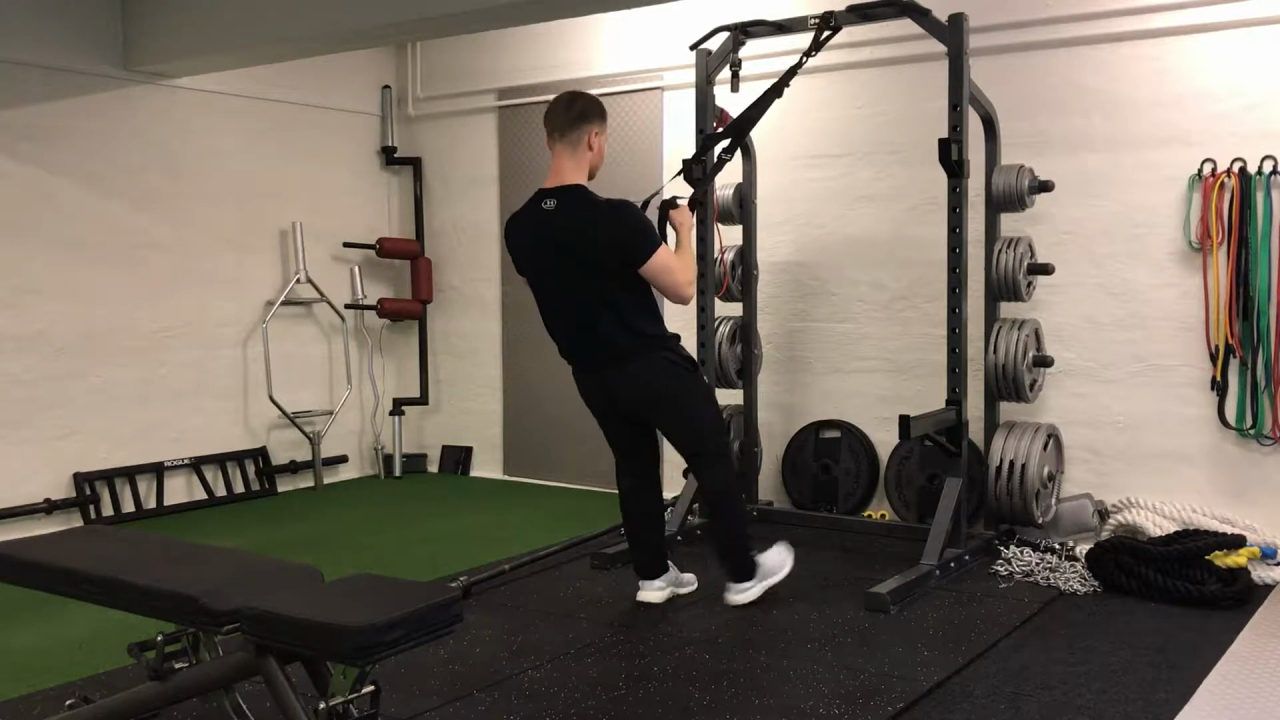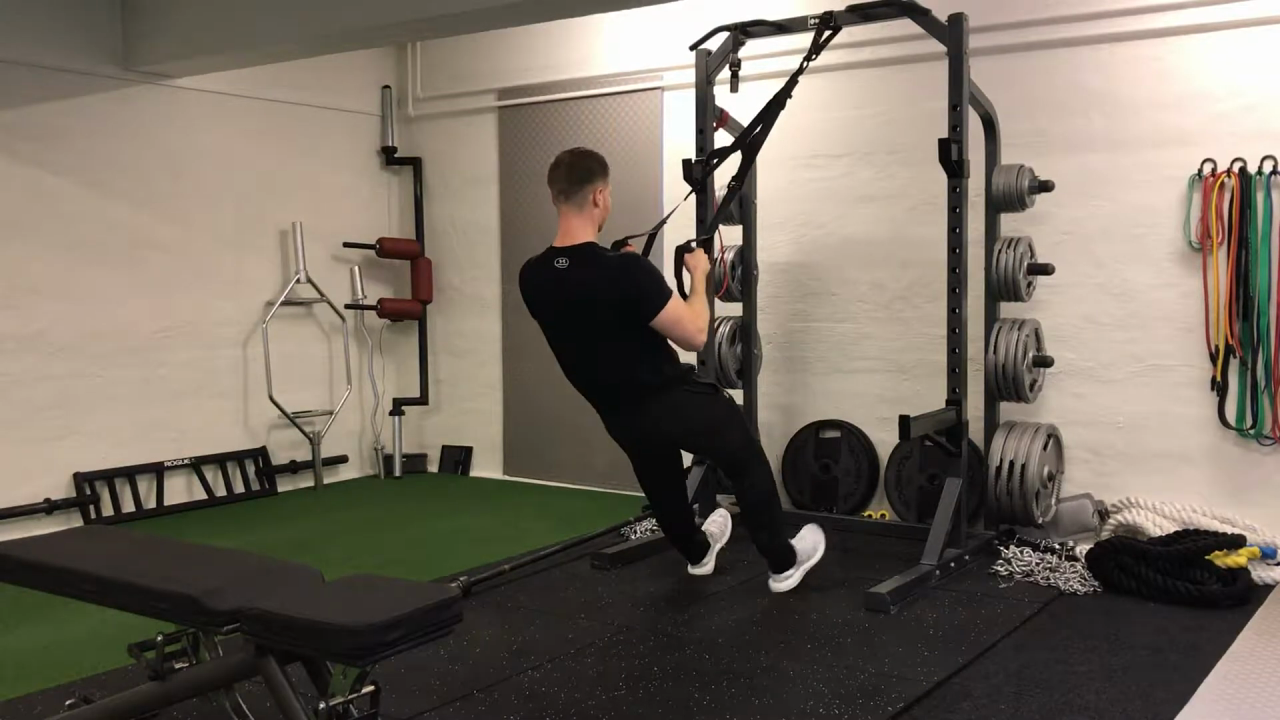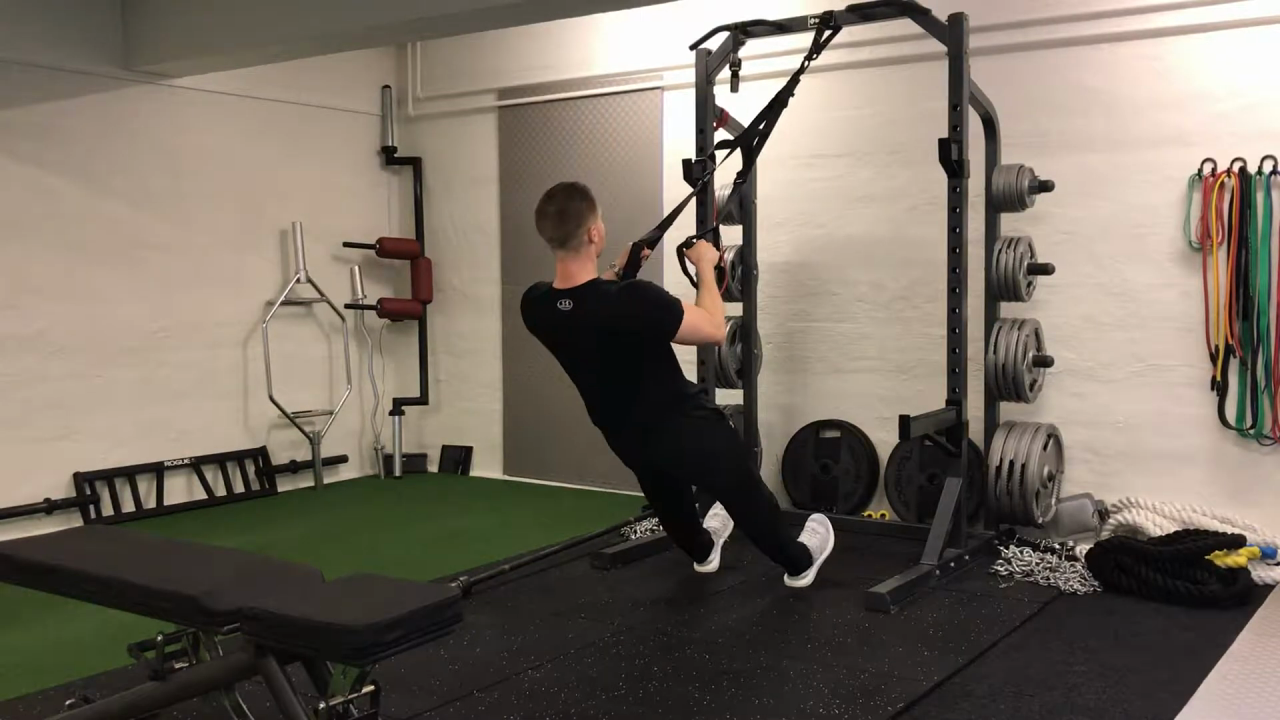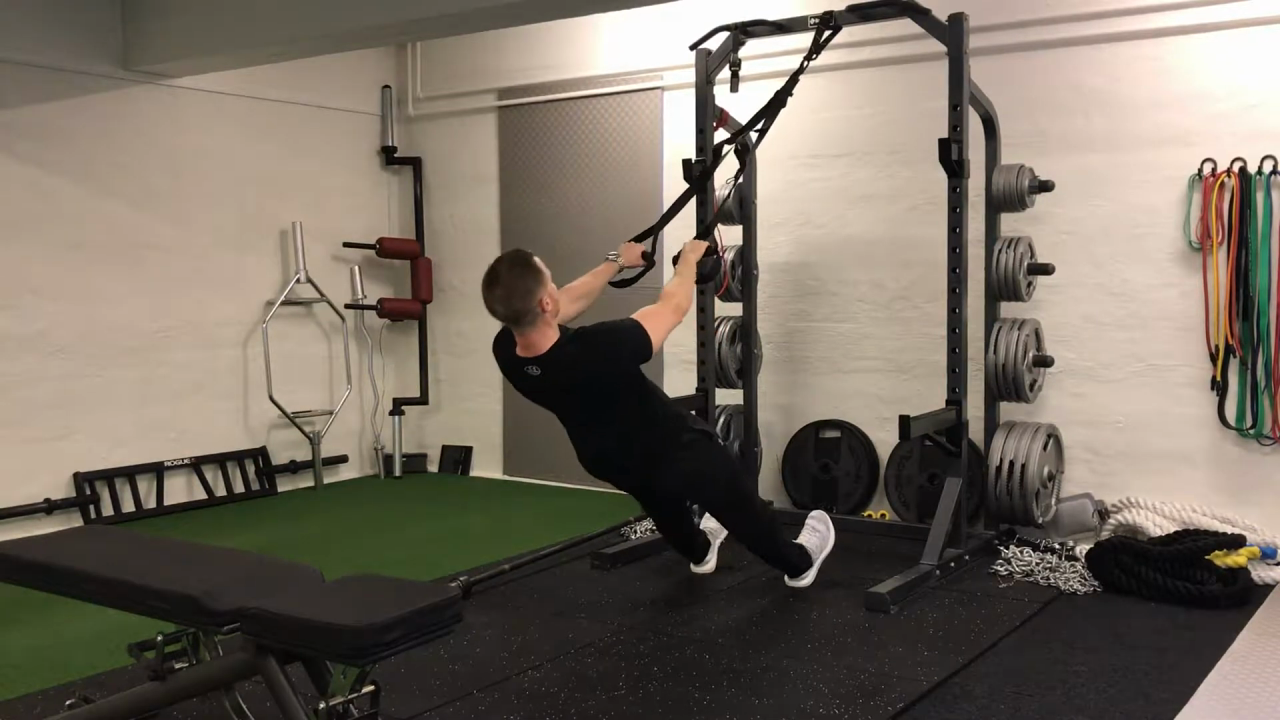
dt=1s
person 1, frame 1
left shoulder: (521, 229)
right shoulder: (614, 218)
right elbow: (681, 289)
right wrist: (684, 232)
left hip: (591, 373)
right hip: (648, 365)
left knee: (634, 465)
right knee: (711, 459)
left ankle: (653, 574)
right ankle: (742, 574)
person 1, frame 2
left shoulder: (533, 279)
right shoulder: (624, 272)
right elbow: (695, 335)
right wrist: (698, 275)
left hip: (620, 416)
right hip: (674, 403)
left knee: (661, 479)
right knee: (746, 460)
left ankle: (698, 551)
right ankle: (783, 561)
person 1, frame 3
left shoulder: (535, 307)
right shoulder: (635, 302)
right elbow: (714, 329)
left wrist: (617, 272)
right wrist: (705, 267)
left hip: (625, 437)
right hip: (686, 431)
left knee: (666, 487)
right knee: (742, 492)
left ankle: (701, 548)
right ankle: (798, 561)
person 1, frame 4
left shoulder: (506, 353)
right shoulder: (599, 350)
left elbow: (572, 300)
right elbow: (673, 307)
left wrist: (617, 261)
right wrist: (688, 259)
left hip: (613, 463)
right hip: (676, 455)
right knee: (735, 503)
left ankle: (699, 550)
right ankle: (798, 562)
